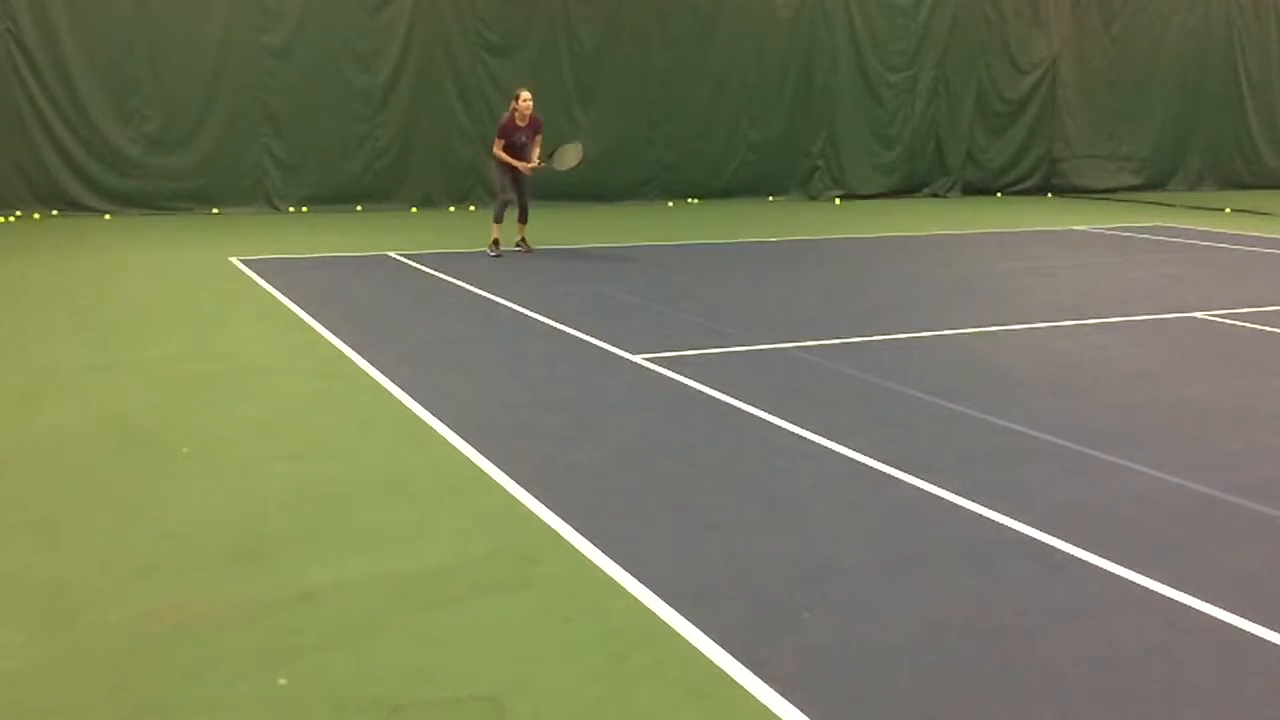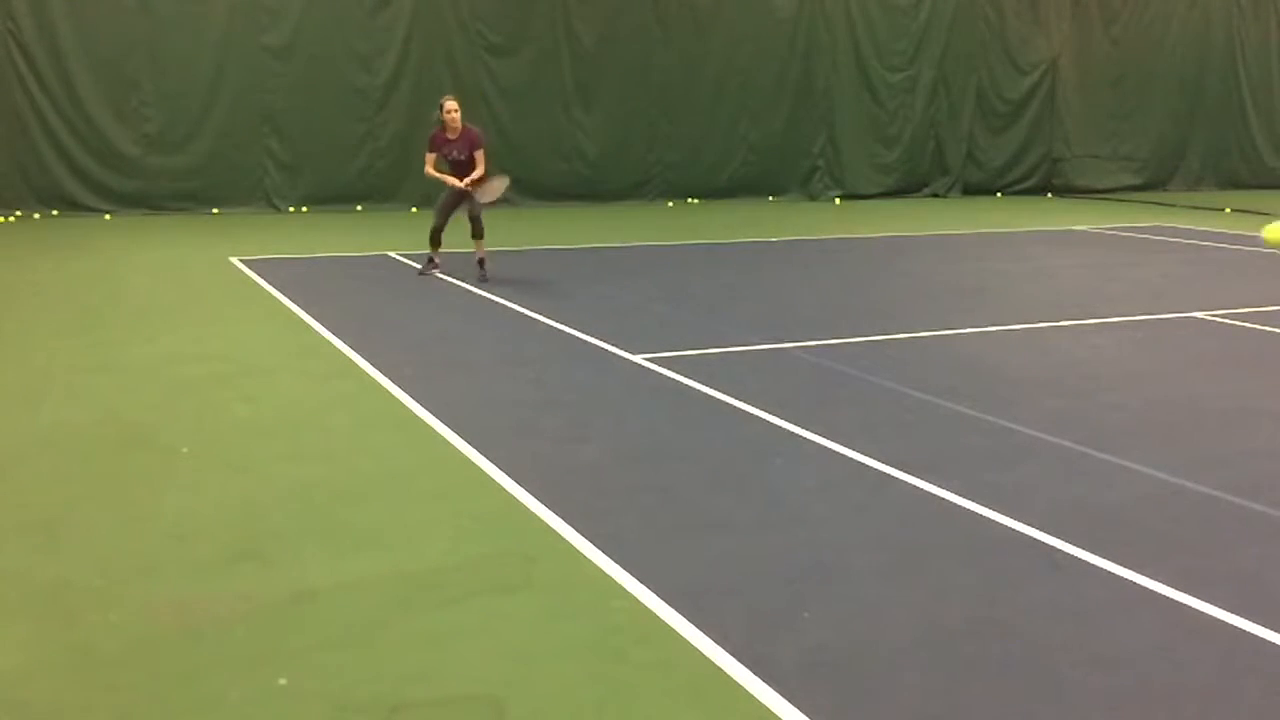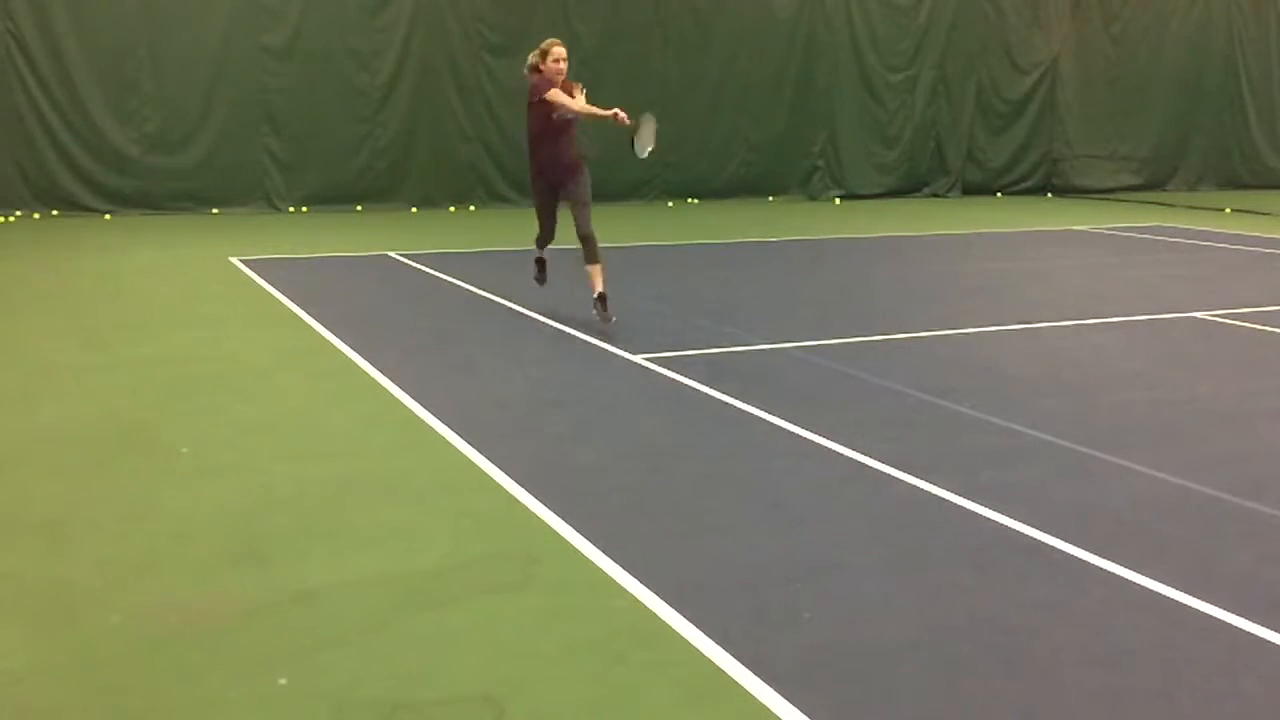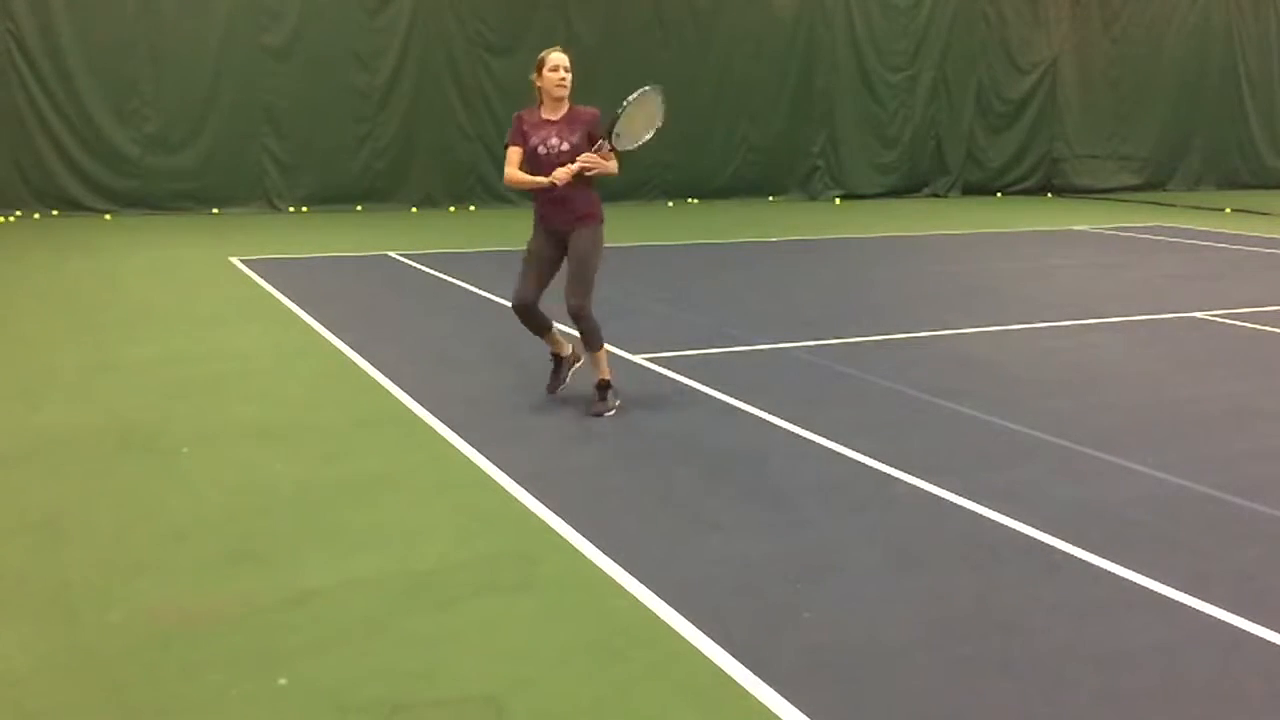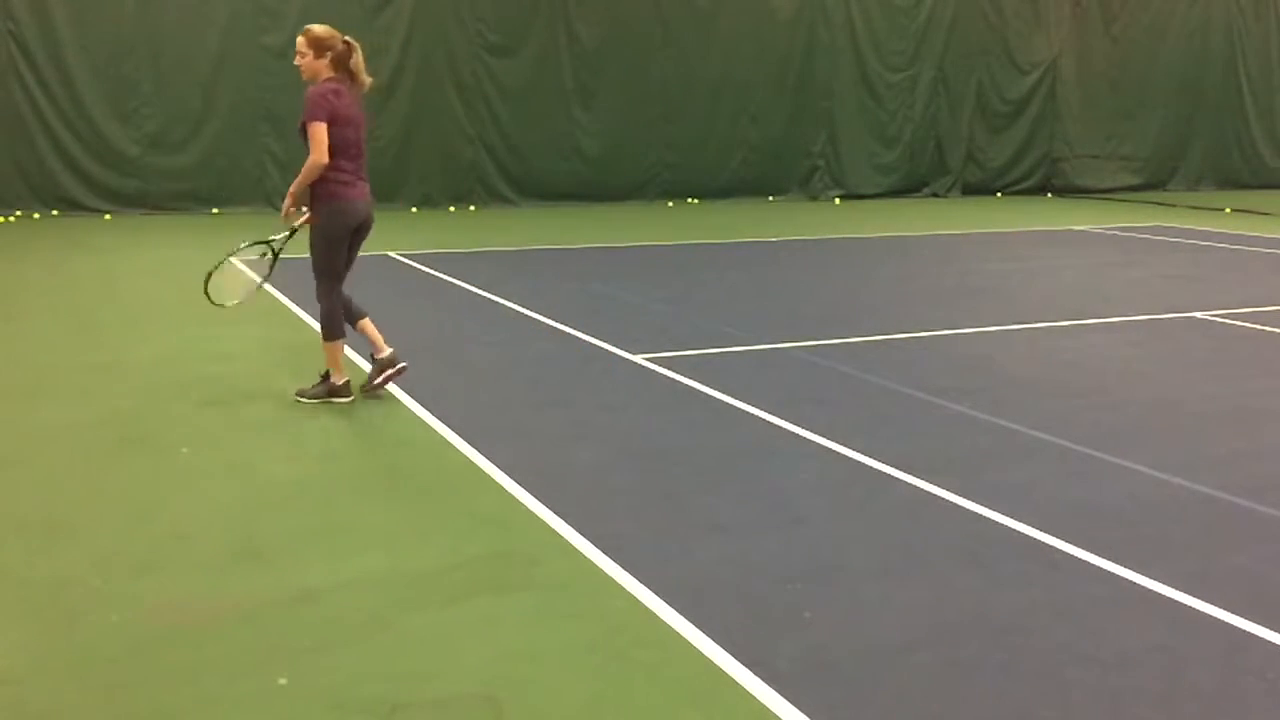
dt=1s
person 1, frame 1
left shoulder: (537, 122)
right shoulder: (506, 123)
left elbow: (536, 146)
right elbow: (496, 150)
left wrist: (534, 159)
right wrist: (517, 163)
left hip: (522, 164)
right hip: (503, 163)
left knee: (523, 201)
right knee: (504, 198)
left ankle: (521, 239)
right ankle: (495, 242)
person 1, frame 2
left shoulder: (472, 134)
right shoulder: (436, 137)
left elbow: (481, 167)
right elbow: (428, 169)
left wrist: (469, 180)
right wrist: (446, 178)
left hip: (475, 185)
right hip: (454, 185)
left knee: (474, 214)
right knee: (437, 224)
left ankle: (481, 261)
right ankle: (434, 260)
person 1, frame 3
left shoulder: (570, 89)
right shoulder: (538, 86)
right elbow: (572, 107)
left wrist: (581, 106)
right wrist: (609, 113)
left hip: (574, 171)
right hip: (543, 174)
left knee: (585, 231)
right knee: (547, 232)
left ankle: (600, 296)
right ankle: (540, 255)
person 1, frame 4
left shoulder: (588, 117)
right shoulder: (523, 122)
left elbow: (612, 166)
right elbow: (510, 175)
left wrist: (596, 165)
right wrist: (548, 179)
left hip: (584, 223)
right hip: (546, 226)
left knee: (577, 305)
right knee: (523, 302)
left ankle: (605, 384)
right ankle: (563, 353)
person 1, frame 5
left shoulder: (318, 95)
right shoulder: (350, 95)
left elbow: (319, 159)
left wrist: (292, 193)
left hip: (335, 205)
right hip: (361, 203)
left knee: (327, 293)
right knee: (333, 290)
left ankle: (337, 380)
right ankle: (384, 353)
